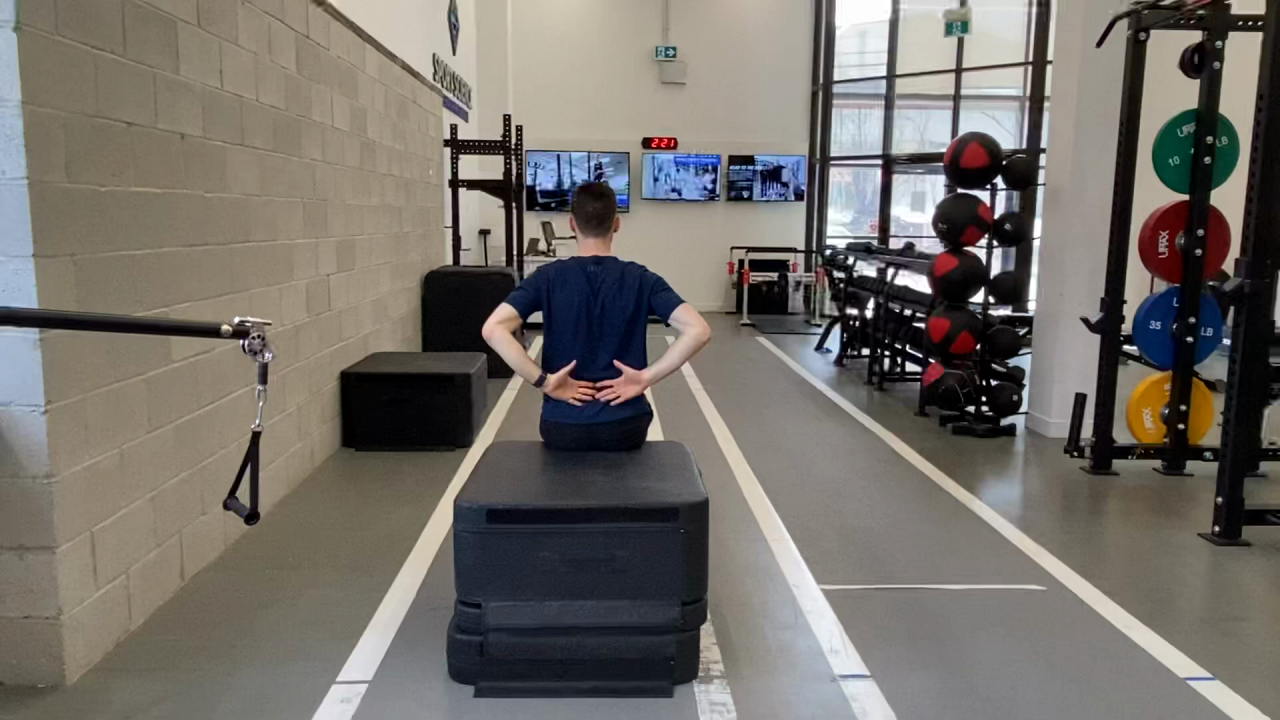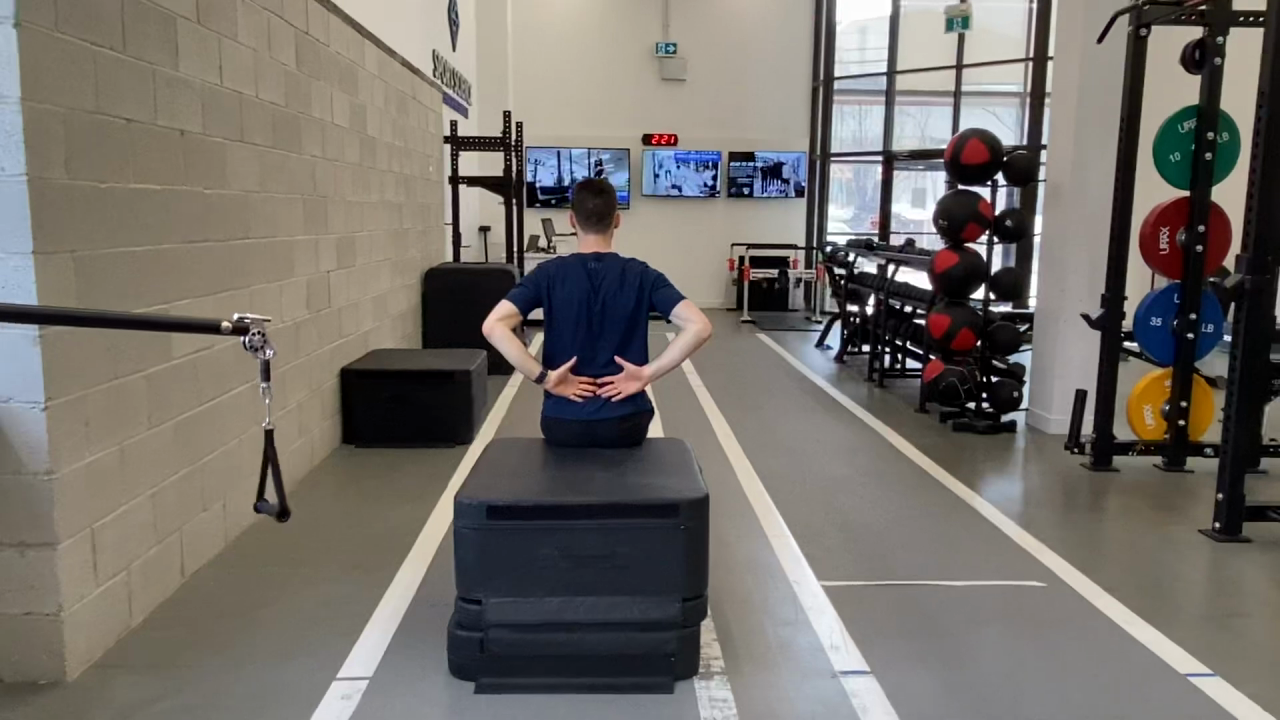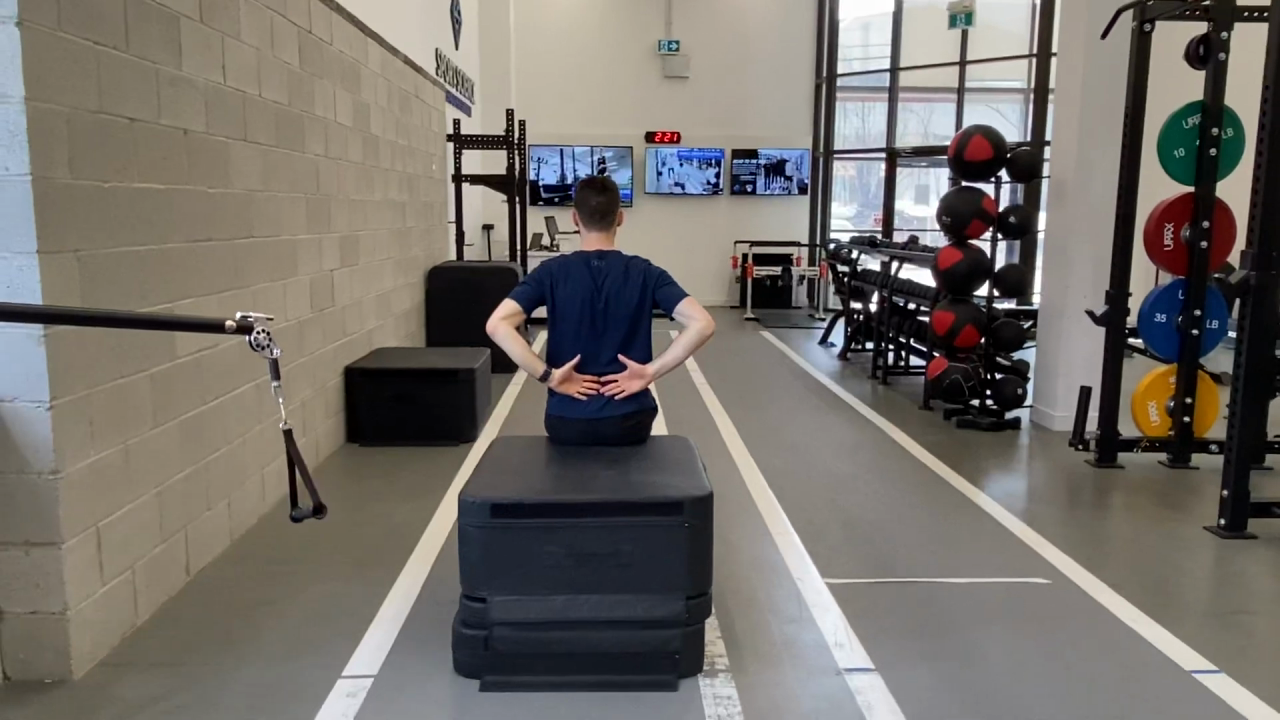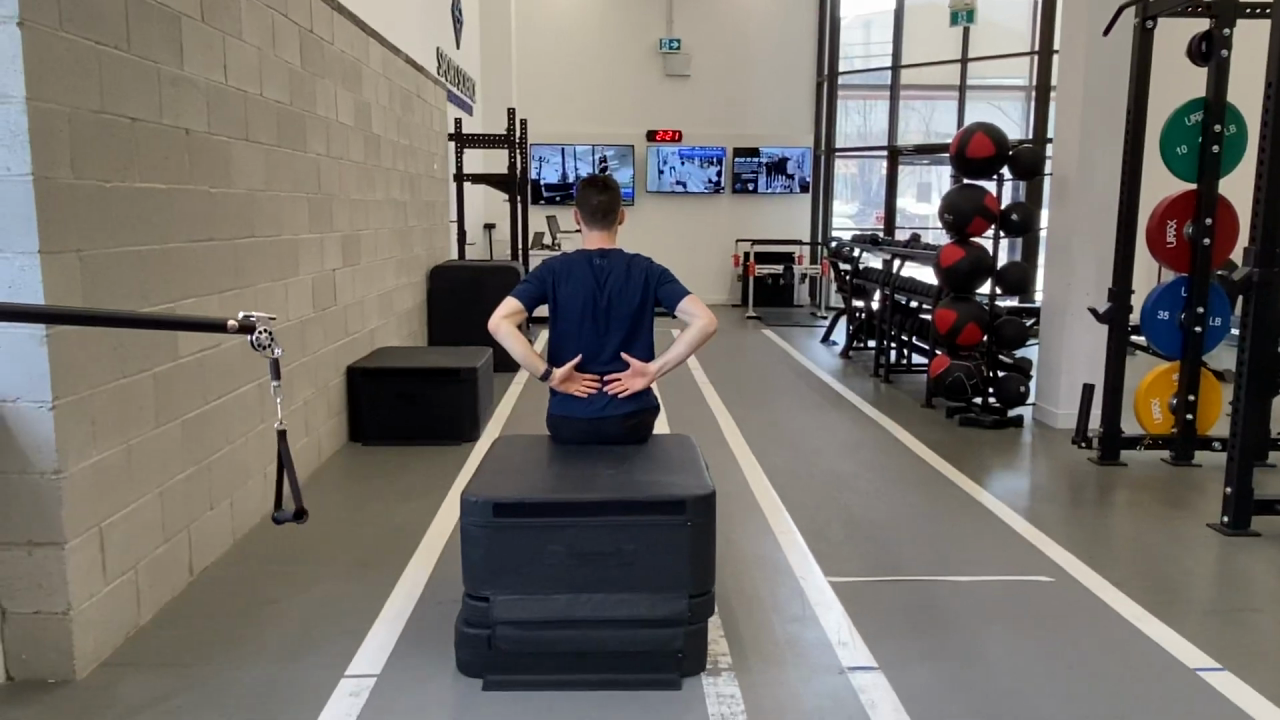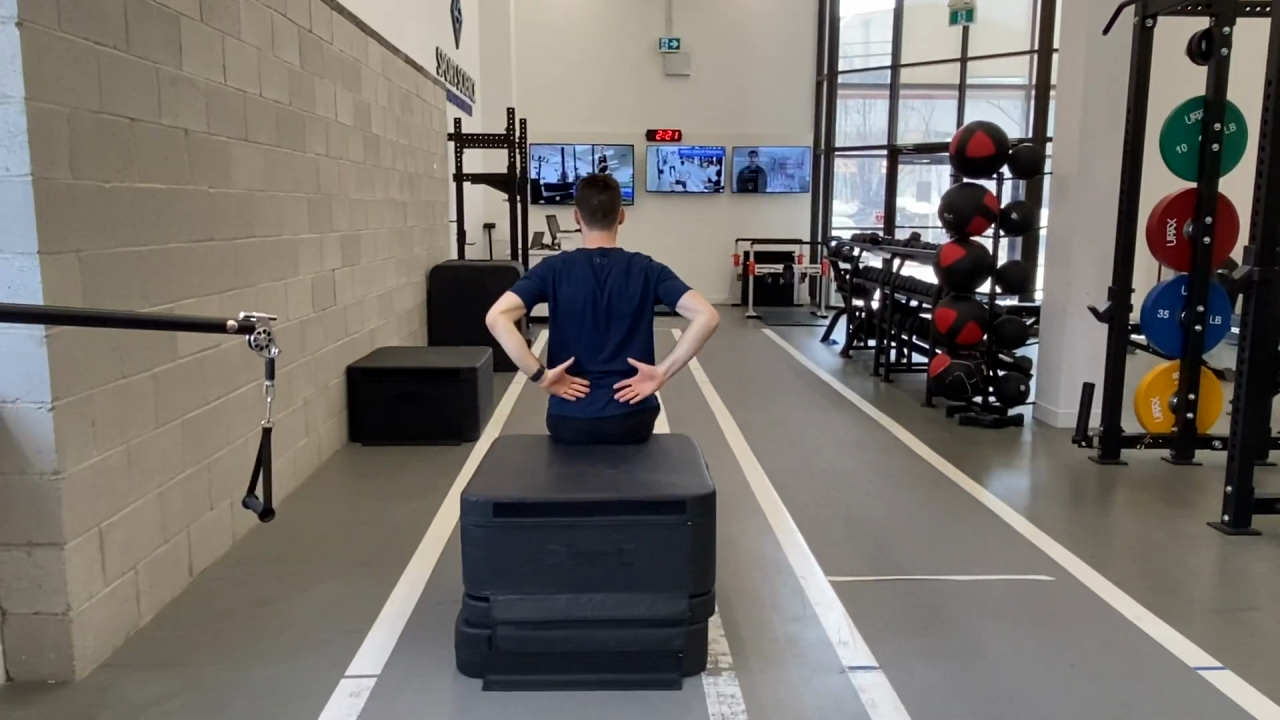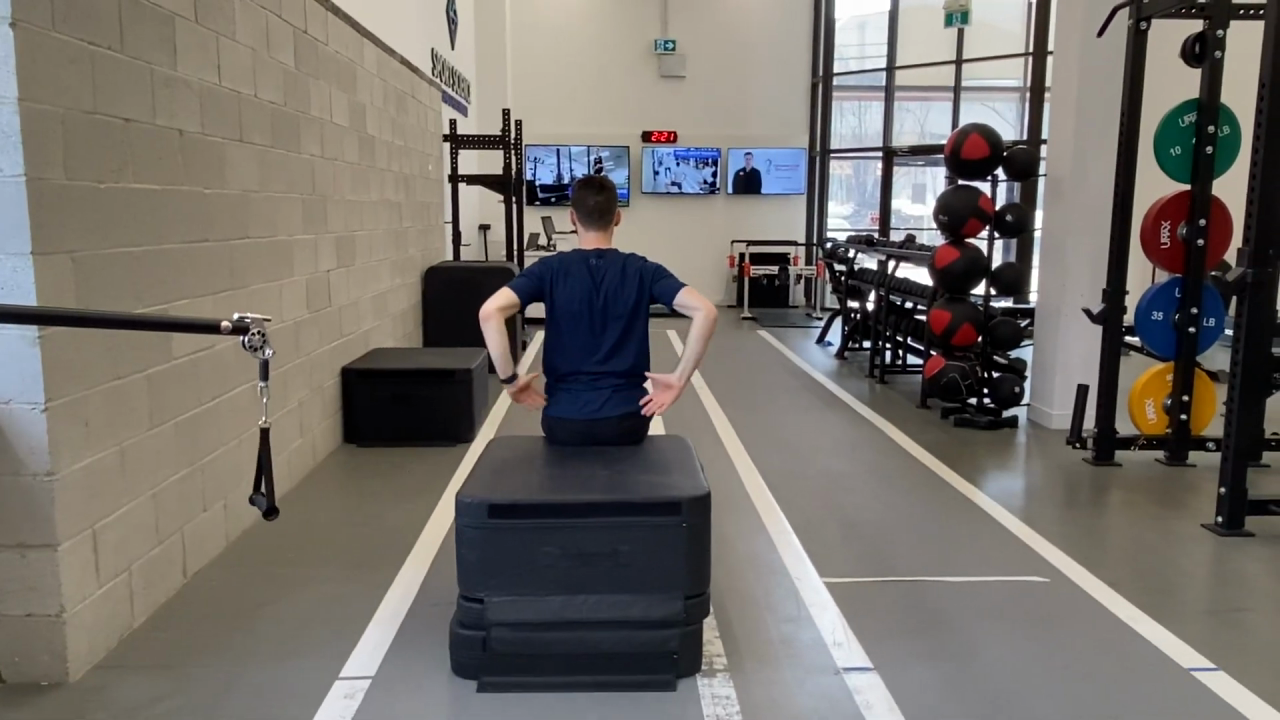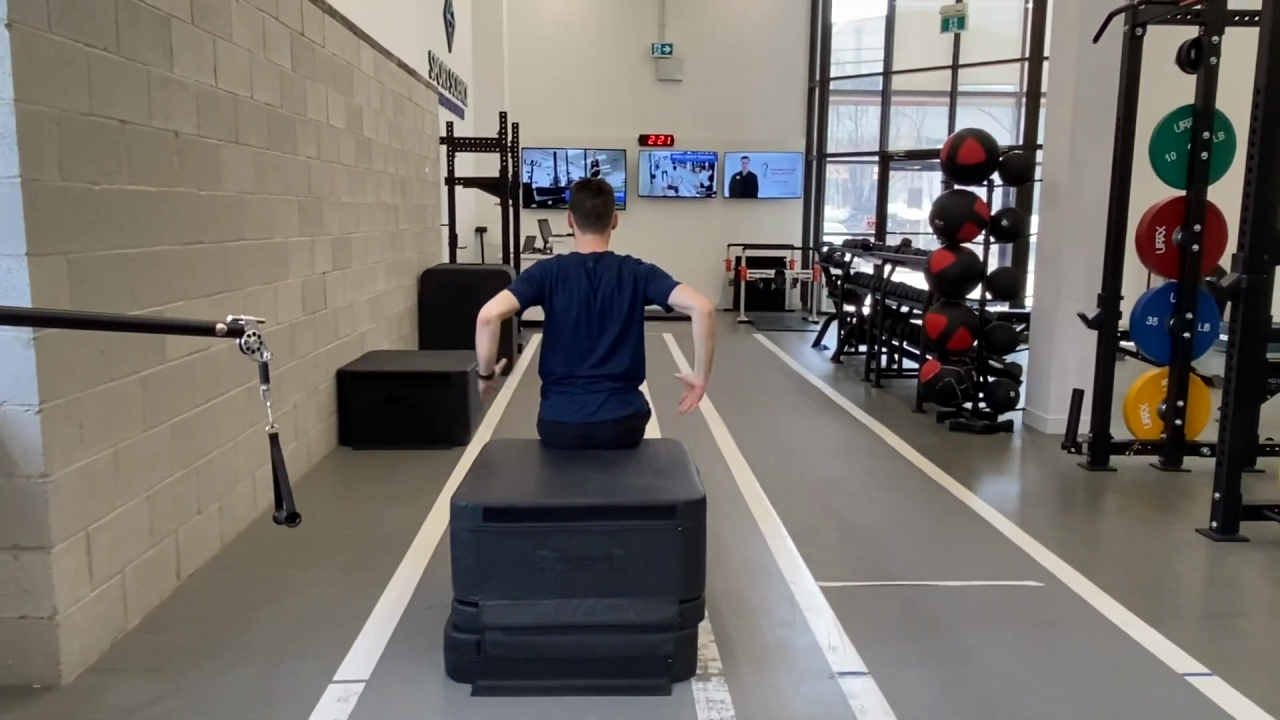
dt=0.3s
person 1, frame 1
left shoulder: (548, 279)
right shoulder: (641, 281)
left elbow: (494, 329)
right elbow: (698, 330)
left wrist: (542, 380)
right wrist: (646, 377)
left hip: (561, 427)
right hip: (625, 426)
person 1, frame 2
left shoulder: (548, 275)
right shoulder: (642, 277)
left elbow: (494, 327)
right elbow: (699, 327)
left wrist: (543, 377)
right wrist: (647, 373)
left hip: (562, 423)
right hip: (626, 422)
person 1, frame 3
left shoulder: (551, 273)
right shoulder: (645, 274)
left elbow: (497, 325)
right elbow: (702, 324)
left wrist: (548, 375)
right wrist: (650, 371)
left hip: (566, 421)
right hip: (630, 421)
person 1, frame 4
left shoulder: (553, 271)
right shoulder: (647, 272)
left elbow: (499, 323)
right elbow: (705, 321)
left wrist: (549, 374)
right wrist: (653, 369)
left hip: (568, 420)
right hip: (632, 419)
person 1, frame 5
left shoulder: (553, 270)
right shoulder: (647, 271)
left elbow: (497, 317)
right elbow: (706, 316)
left wrist: (539, 374)
right wrist: (663, 371)
left hip: (568, 419)
right hip: (631, 418)
person 1, frame 6
left shoulder: (549, 270)
right shoulder: (643, 272)
left elbow: (490, 313)
right elbow: (705, 312)
left wrist: (510, 379)
right wrist: (679, 379)
left hip: (563, 420)
right hip: (627, 418)
person 1, frame 7
left shoulder: (547, 273)
right shoulder: (639, 274)
left elbow: (488, 315)
right elbow: (701, 308)
left wrist: (485, 373)
right wrist: (700, 375)
left hip: (559, 422)
right hip: (623, 421)
